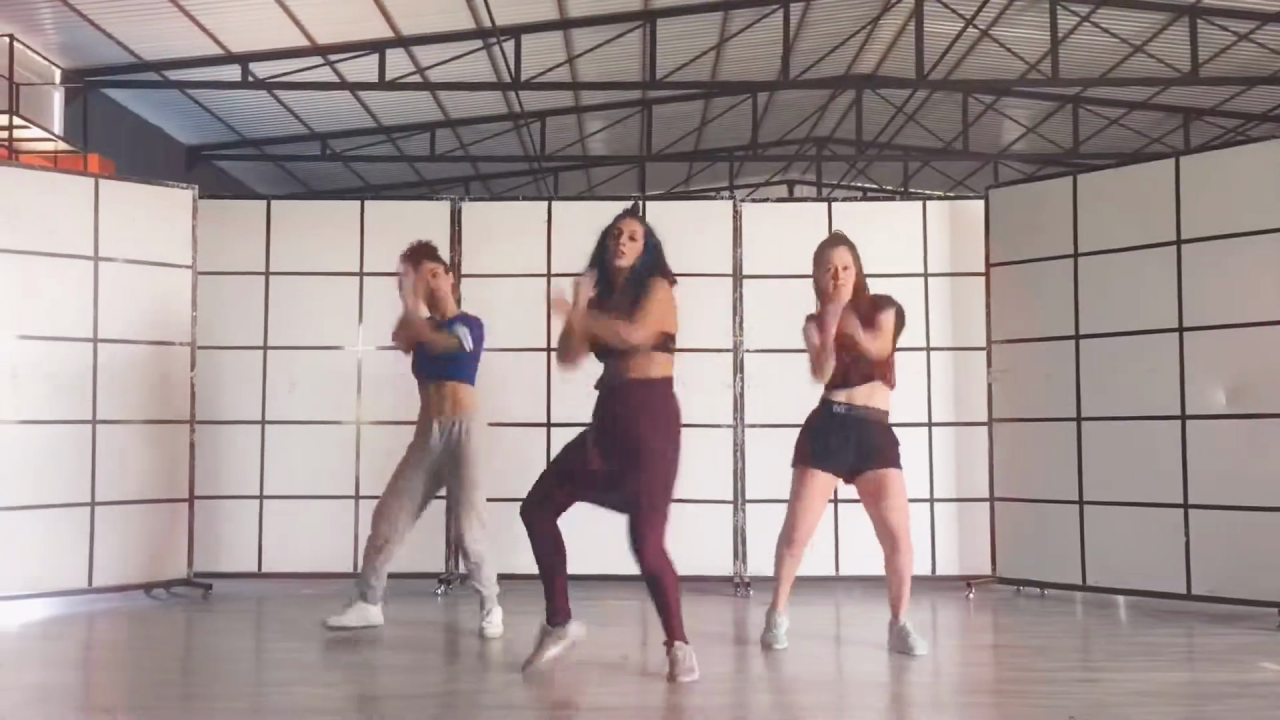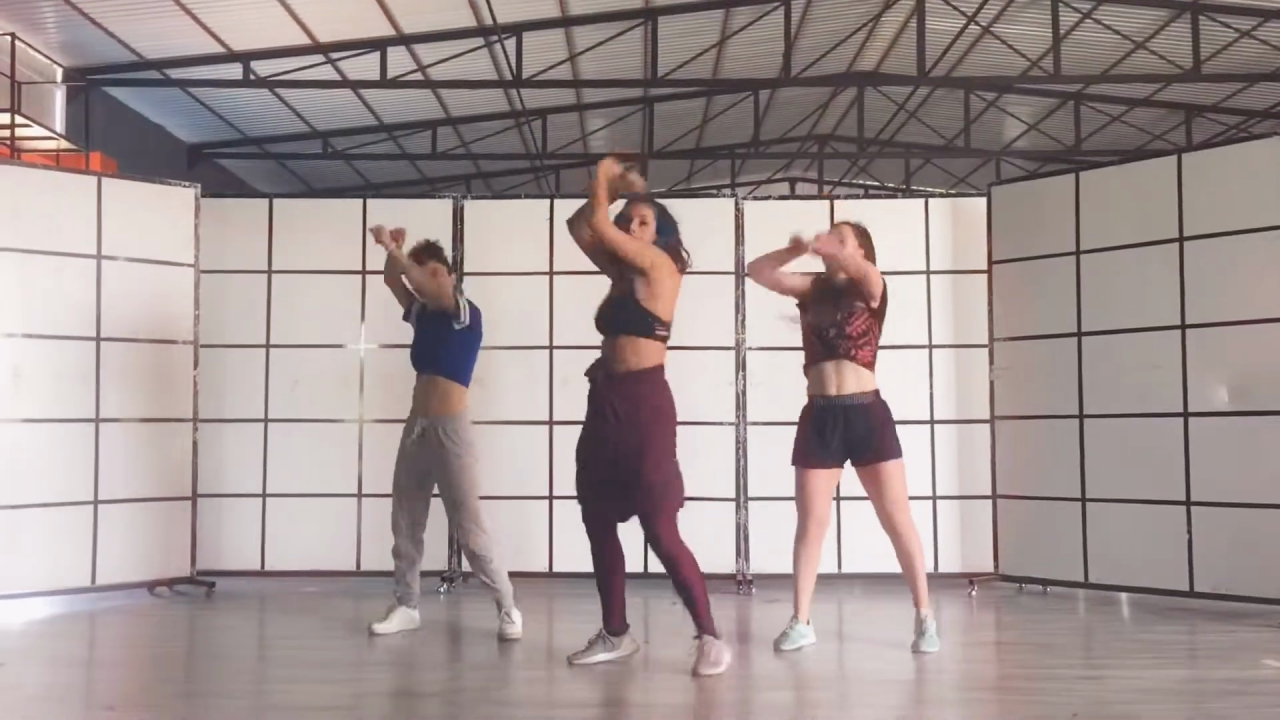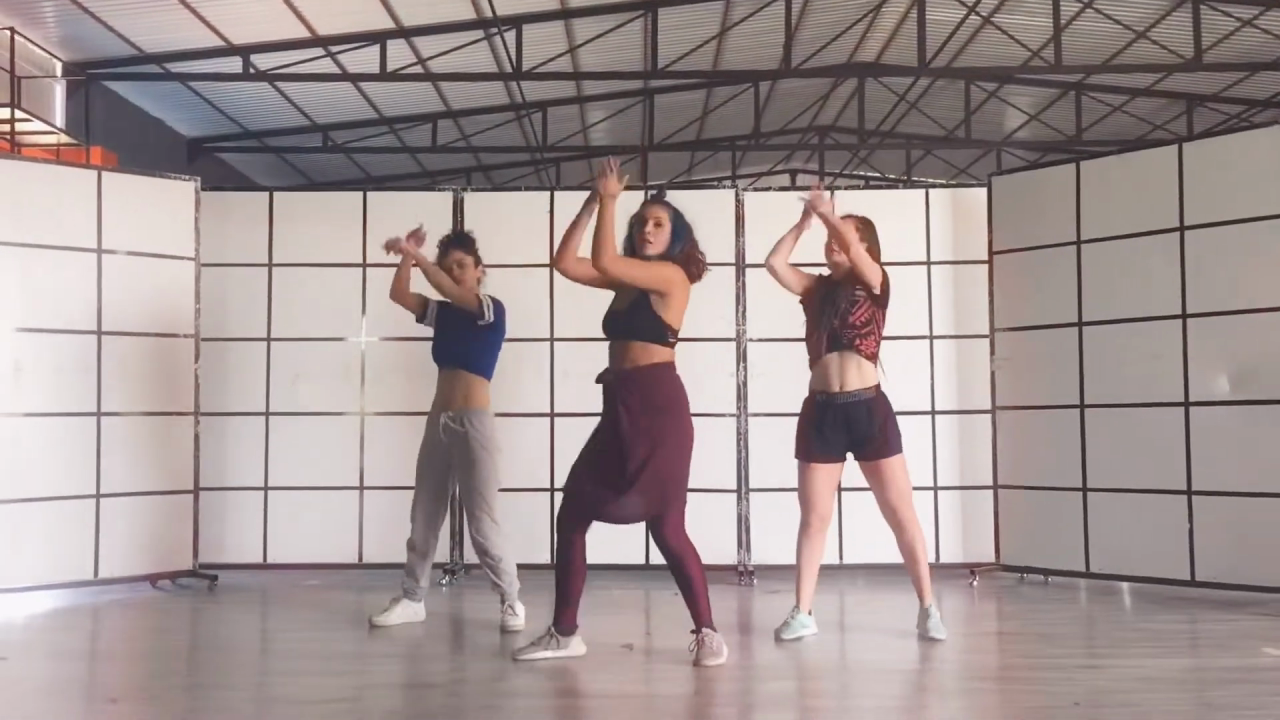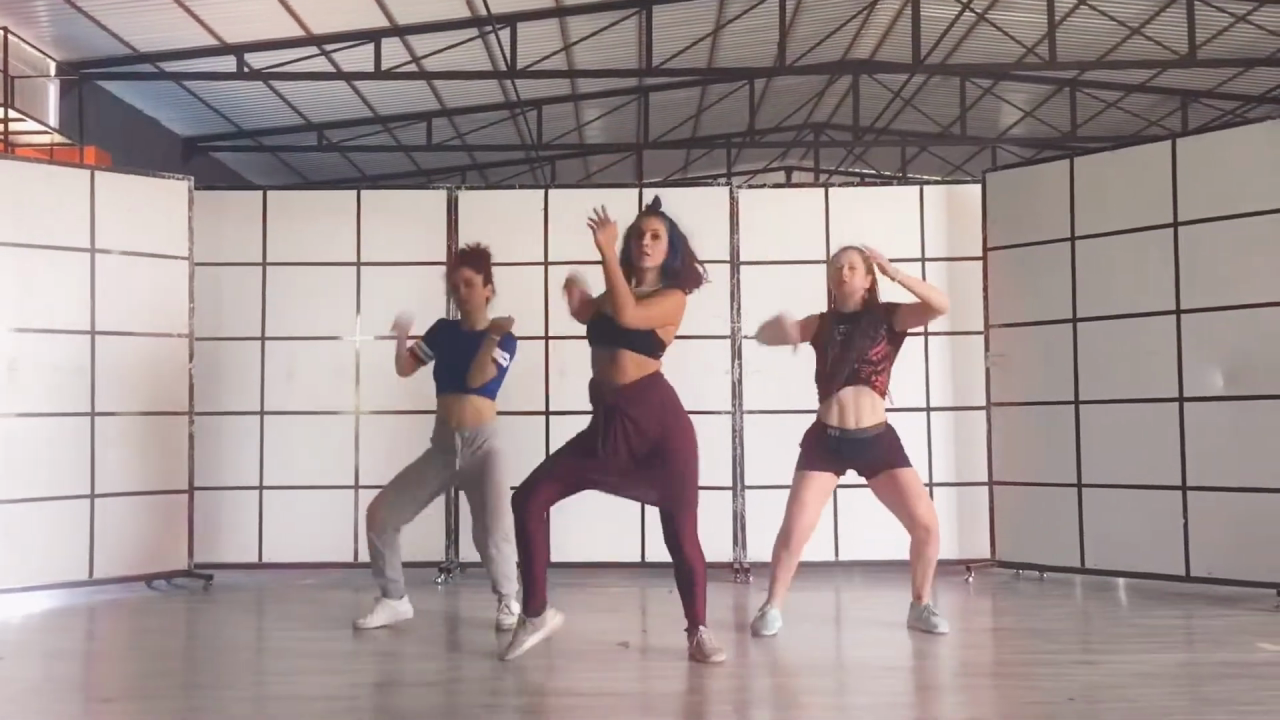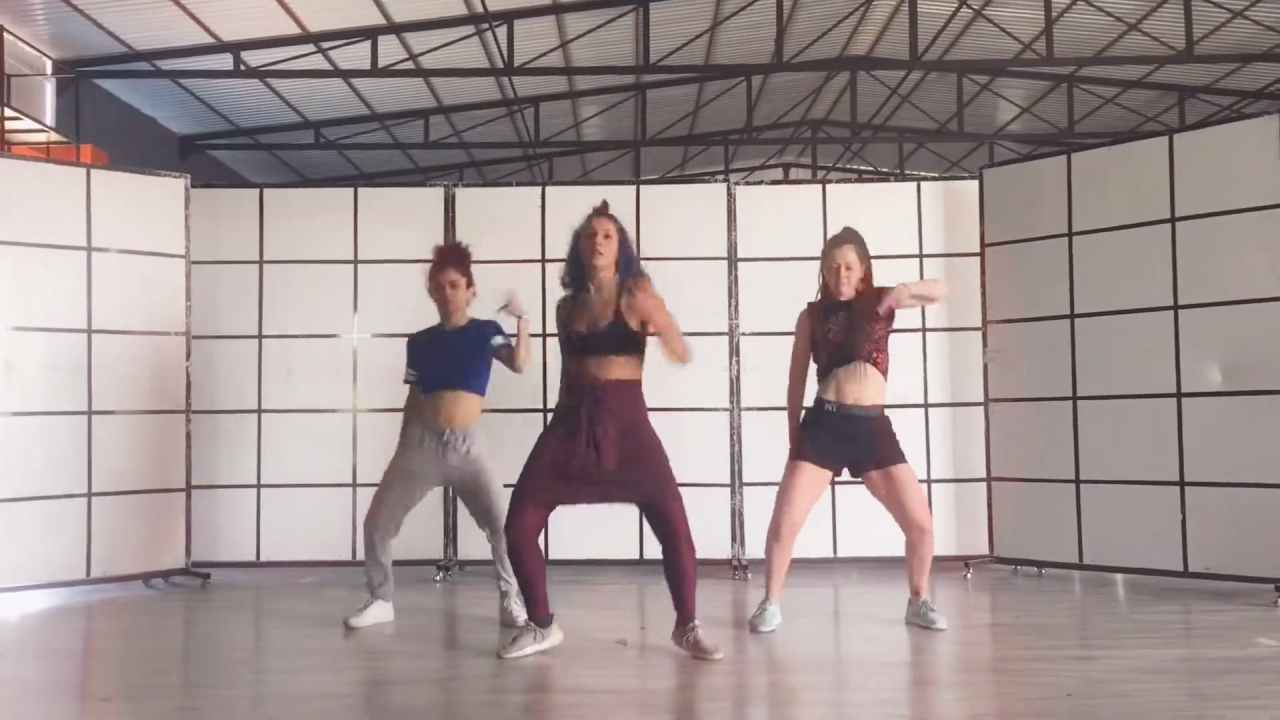
dt=0.4s
person 1, frame 1
left shoulder: (658, 289)
right shoulder: (596, 300)
left elbow: (639, 336)
right elbow: (567, 359)
left wrist: (581, 318)
right wrist: (576, 317)
left hip: (651, 418)
right hip: (607, 421)
left knee: (646, 542)
right knee: (538, 511)
left ankle: (679, 643)
right ankle: (559, 624)
person 1, frame 2
left shoulder: (661, 267)
right shoulder: (624, 274)
left elbow: (599, 225)
right elbow: (582, 228)
left wrist: (603, 176)
right wrist: (612, 184)
left hip: (645, 406)
right hip: (606, 406)
left knee: (661, 534)
right knee: (598, 524)
left ankle: (710, 638)
right ankle: (616, 633)
person 1, frame 3
left shoulder: (671, 275)
right shoulder: (627, 281)
left elbow: (603, 262)
right elbow: (564, 262)
left wrist: (608, 200)
right wrist: (590, 203)
left hip: (660, 406)
right hip: (618, 409)
left knee: (666, 528)
right knee: (571, 518)
left ankle: (707, 632)
right ankle: (564, 632)
person 1, frame 4
left shoulder: (672, 298)
right shoulder: (618, 290)
left elbow: (627, 316)
right elbow: (587, 315)
left wrist: (609, 253)
right wrist: (575, 294)
left hip: (657, 419)
right hip: (608, 422)
left knee: (681, 531)
right knee: (528, 501)
left ankle: (698, 631)
right ankle: (537, 613)
person 1, frame 5
left shoulder: (636, 292)
right shoulder: (566, 305)
left elbow: (681, 354)
left wrist: (664, 334)
left hip: (625, 419)
right hip: (571, 420)
left knee: (674, 528)
right knee: (519, 527)
left ankle: (687, 626)
right ankle: (540, 626)
person 2, frame 1
left shoulder: (885, 309)
right shoulder: (814, 322)
left elbow: (879, 349)
right elbow: (821, 374)
left wrist: (854, 328)
right wrist: (829, 327)
left hip: (875, 430)
right hip: (828, 427)
left knee: (897, 532)
right knee: (796, 530)
left ankle: (900, 623)
right ankle: (776, 614)
person 2, frame 2
left shoulder: (872, 291)
right shoulder: (815, 288)
left elbow: (866, 272)
right elbow: (757, 271)
left wrist: (826, 245)
right wrist: (798, 247)
left hip: (868, 413)
right hip: (820, 417)
left knee: (899, 521)
right knee: (811, 524)
left ankle: (924, 618)
right ankle: (801, 621)
person 2, frame 3
left shoulder: (875, 282)
right shoulder: (816, 288)
left elbow: (852, 250)
right elbow: (774, 262)
left wrist: (825, 211)
right wrist: (805, 220)
left hip: (868, 408)
right hip: (821, 410)
left knee: (901, 514)
right knee: (815, 516)
left ankle: (928, 606)
right ankle: (802, 612)
person 2, frame 4
left shoulder: (889, 318)
right shoulder: (821, 323)
left elbow: (941, 306)
right elbow: (765, 336)
left wrist: (895, 274)
right wrist: (783, 327)
left hip: (877, 439)
right hip: (826, 439)
left knee: (926, 524)
right knee: (794, 531)
left ankle: (920, 606)
right ankle: (772, 608)
person 2, frame 5
left shoulder: (880, 302)
right shoulder: (813, 315)
left elbow: (939, 290)
right elbow: (797, 376)
left wrist: (906, 290)
right wrist: (793, 434)
left hip: (874, 429)
right hip: (823, 427)
left knee: (921, 524)
right knee: (784, 521)
left ankle: (919, 602)
right ankle: (771, 604)
person 3, frame 1
left shoulder: (470, 325)
right shoulder: (416, 323)
left elbow: (439, 343)
right elbow: (402, 340)
left wrist: (414, 312)
right wrist: (413, 306)
left hip: (461, 432)
right hip: (426, 434)
left knee: (468, 527)
right knee: (388, 518)
left ankle: (490, 607)
right ankle: (367, 603)
person 3, frame 2
left shoulder: (467, 314)
right shoulder: (424, 317)
left elbow: (433, 288)
right elbow: (393, 280)
left wrist: (394, 248)
right wrist: (394, 248)
left hip: (450, 431)
right hip: (415, 430)
left knee: (468, 527)
right knee: (406, 523)
left ankle: (508, 608)
right ankle: (406, 606)
person 3, frame 3
left shoulder: (492, 308)
right shoulder: (443, 312)
left elbow: (454, 293)
right elbow: (398, 295)
left wrist: (413, 255)
right wrist: (408, 255)
left hip: (474, 424)
right hip: (438, 423)
left knee: (481, 519)
right knee: (424, 515)
left ankle: (511, 600)
right ankle: (411, 599)
person 3, frame 4
left shoulder: (504, 339)
right shoulder: (441, 332)
left elbow: (476, 379)
right elbow: (405, 369)
left wrist: (493, 335)
right wrist: (402, 339)
left hip: (481, 447)
right hip: (441, 446)
left knee: (495, 531)
right knee: (381, 513)
left ankle: (507, 602)
right ankle: (393, 599)
person 3, frame 5
left shoulder: (487, 333)
right shoulder: (419, 342)
left elbow: (519, 364)
left wrist: (521, 320)
right wrist: (404, 445)
left hip: (464, 448)
right hip: (420, 444)
left knee: (503, 521)
right knee: (377, 523)
left ankle: (512, 600)
right ankle: (380, 600)
